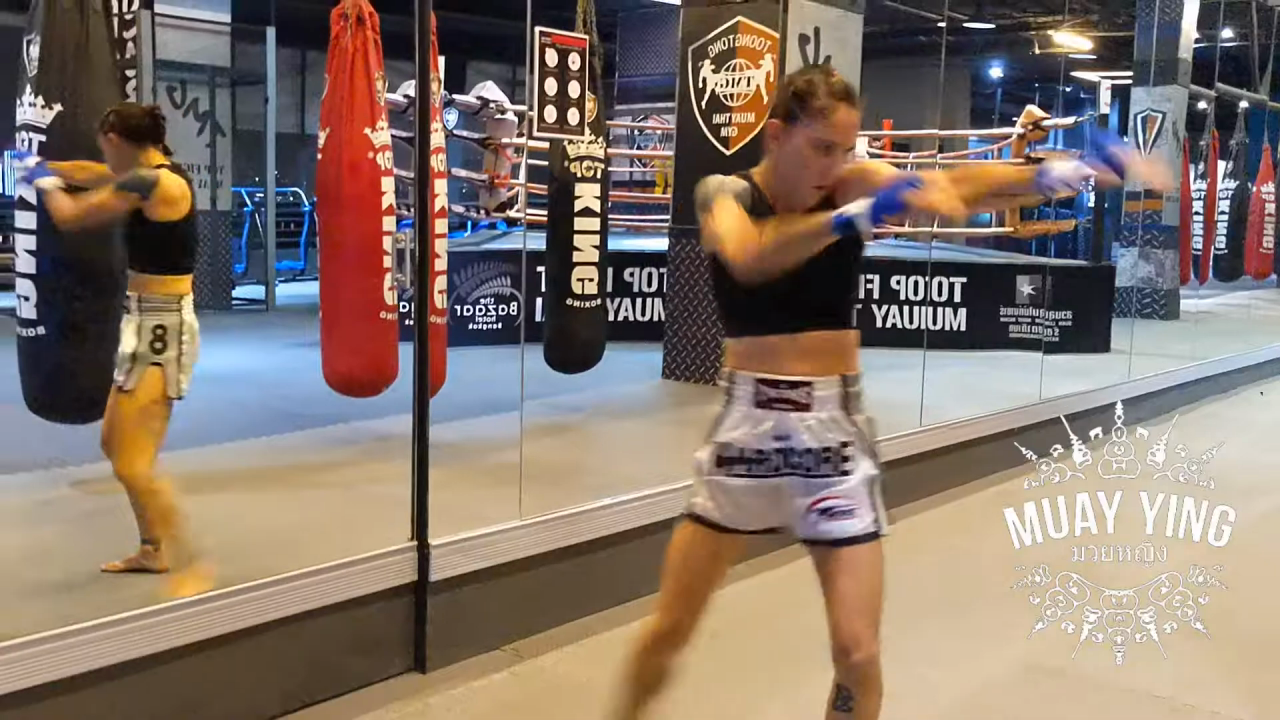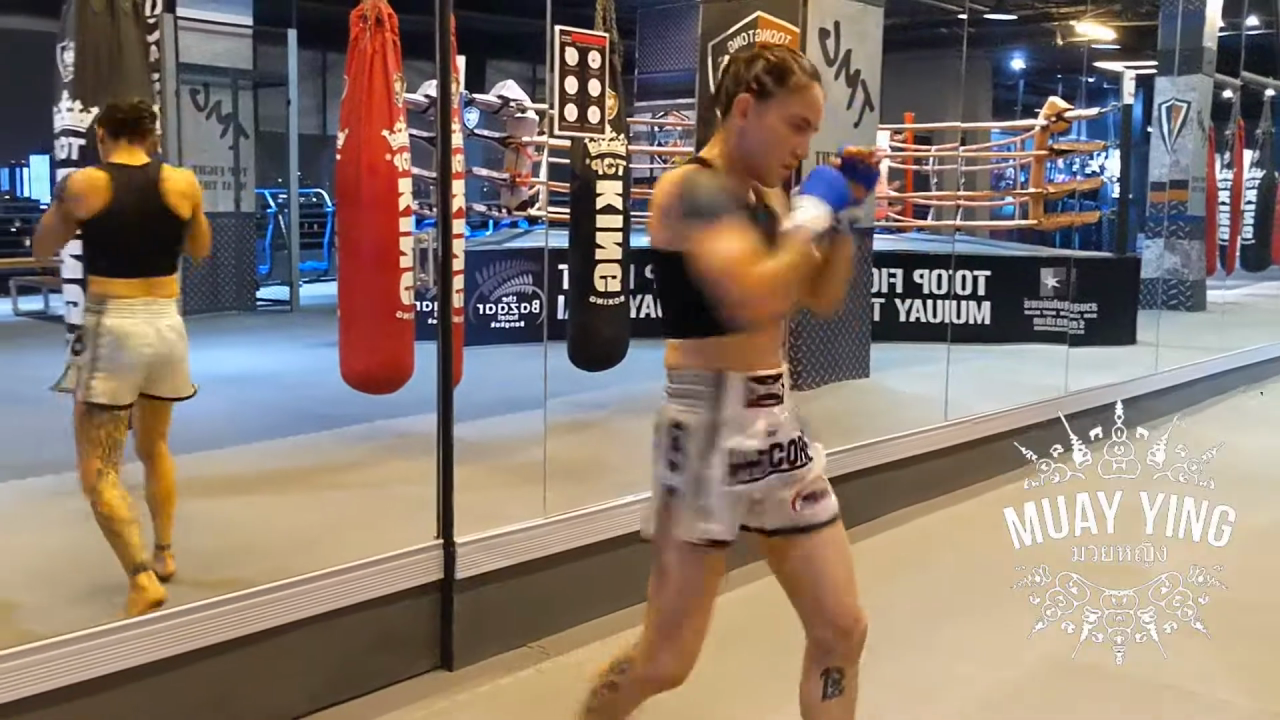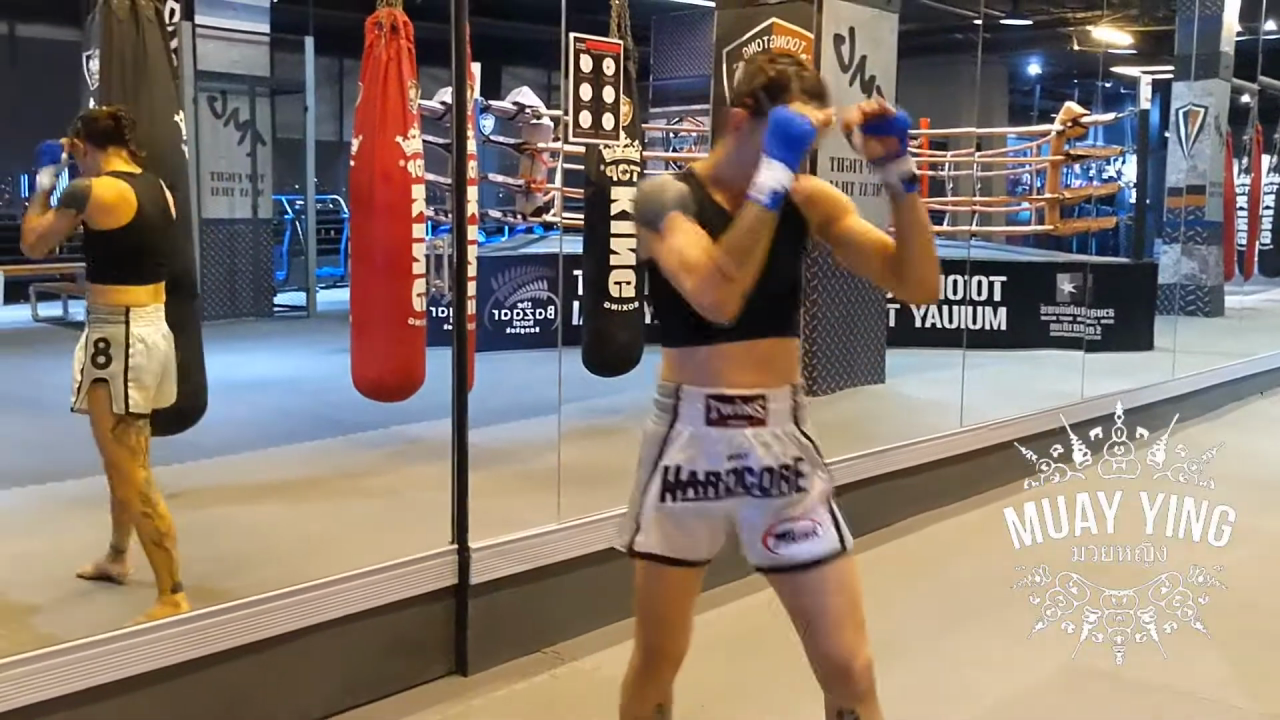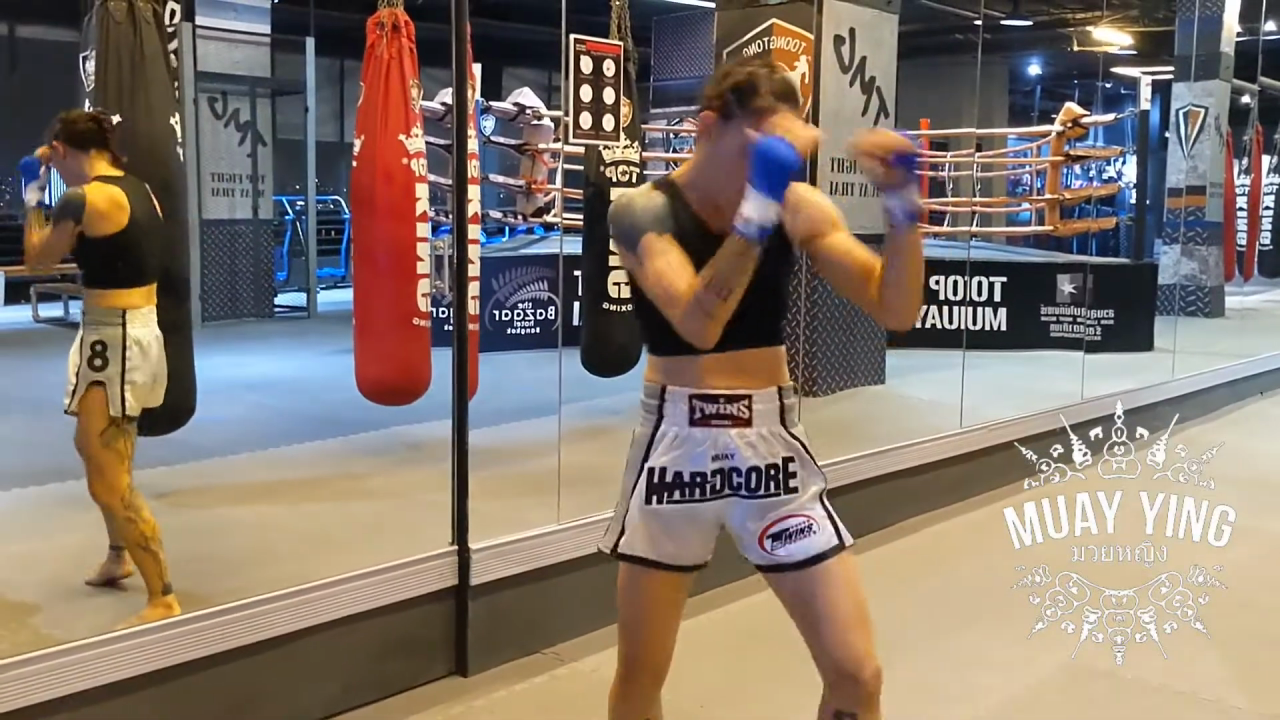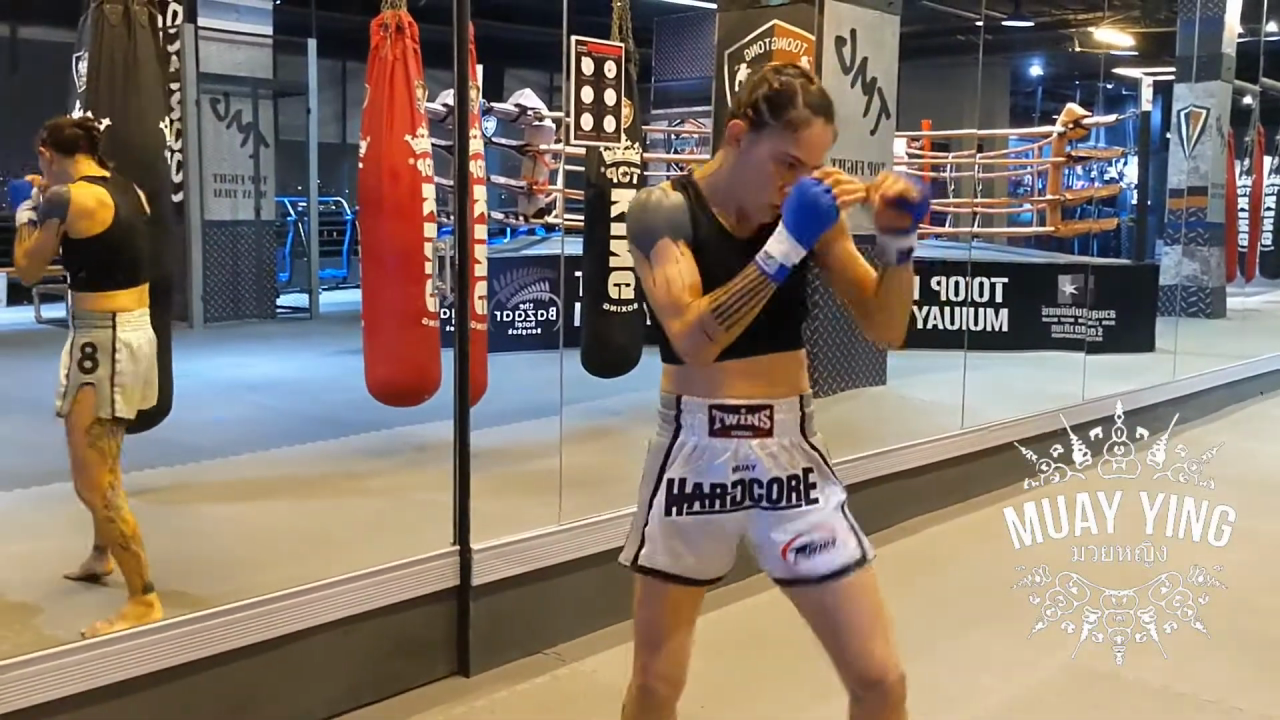
dt=0.5s
person 1, frame 1
left shoulder: (859, 182)
right shoulder: (723, 194)
left elbow: (969, 185)
right elbow: (750, 256)
left wrist: (1059, 171)
right wrist: (857, 211)
left hip: (834, 432)
right hip: (750, 431)
left knee: (857, 654)
right knee: (671, 626)
person 1, frame 2
left shoulder: (763, 190)
right shoulder: (689, 189)
left elbow: (824, 299)
right elbow: (755, 307)
left wrist: (846, 203)
right wrist: (811, 211)
left hip: (774, 424)
right hip: (707, 430)
left knee: (842, 630)
right knee: (666, 660)
person 1, frame 3
left shoulder: (812, 201)
right shoulder: (665, 199)
left elbow: (919, 285)
right elbow: (716, 298)
left wrist: (896, 169)
right wrist: (771, 172)
left hip: (782, 444)
right hip: (689, 443)
person 1, frame 4
left shoulder: (799, 207)
right shoulder: (643, 209)
left elbow: (896, 310)
right elbow: (698, 324)
left wrist: (901, 202)
right wrist: (758, 205)
left hip: (770, 443)
right hip: (676, 445)
person 1, frame 5
left shoulder: (810, 206)
right shoulder: (662, 211)
left elbow: (886, 329)
right elbow: (692, 339)
left wrist: (897, 242)
right wrist: (785, 245)
left hip: (791, 454)
right hip: (695, 456)
person 2, frame 1
left shoulder: (152, 182)
right shoulder: (164, 175)
left elbow: (71, 216)
right elbow: (99, 175)
left wrist: (45, 177)
right wrist: (43, 165)
left hip: (160, 329)
right hip: (149, 324)
left knee: (133, 463)
right knee: (115, 440)
left ankle: (190, 566)
right ankle: (155, 549)
person 2, frame 2
left shoulder: (81, 184)
right shoulder: (181, 182)
left elbow: (44, 248)
right elbow: (200, 251)
left hip: (109, 331)
right hip: (164, 326)
left knee: (98, 471)
right knee: (153, 449)
left ankle: (142, 580)
right ankle: (163, 556)
person 2, frame 3
left shoulder: (91, 191)
right shoulder: (158, 191)
left elbow: (34, 244)
left wrist: (45, 179)
left hip: (118, 339)
right hip: (150, 331)
left knee: (132, 480)
right knee: (119, 461)
left ankle: (172, 598)
right ankle: (117, 557)
person 2, frame 4
left shoulder: (83, 199)
right shoulder: (139, 190)
left elbow: (37, 259)
left wrist: (32, 192)
left hip: (112, 341)
right hip: (141, 333)
left knee: (110, 485)
right knee: (90, 446)
left ankle: (163, 601)
right ankle: (119, 557)
person 2, frame 5
left shoulder: (68, 199)
right shoulder: (127, 189)
left elbow: (28, 273)
left wrist: (26, 212)
left hip: (102, 343)
right hip: (134, 334)
left knee: (95, 482)
right knee: (99, 456)
left ankle: (143, 601)
right ankle: (102, 555)
